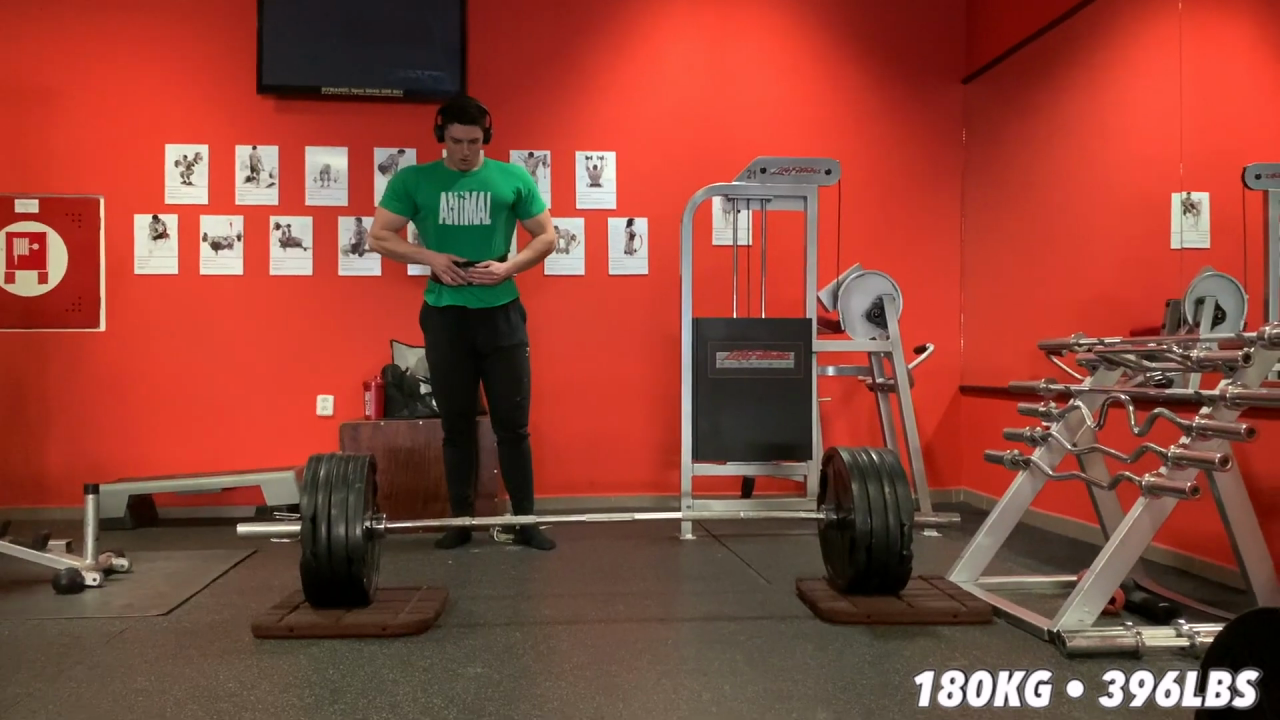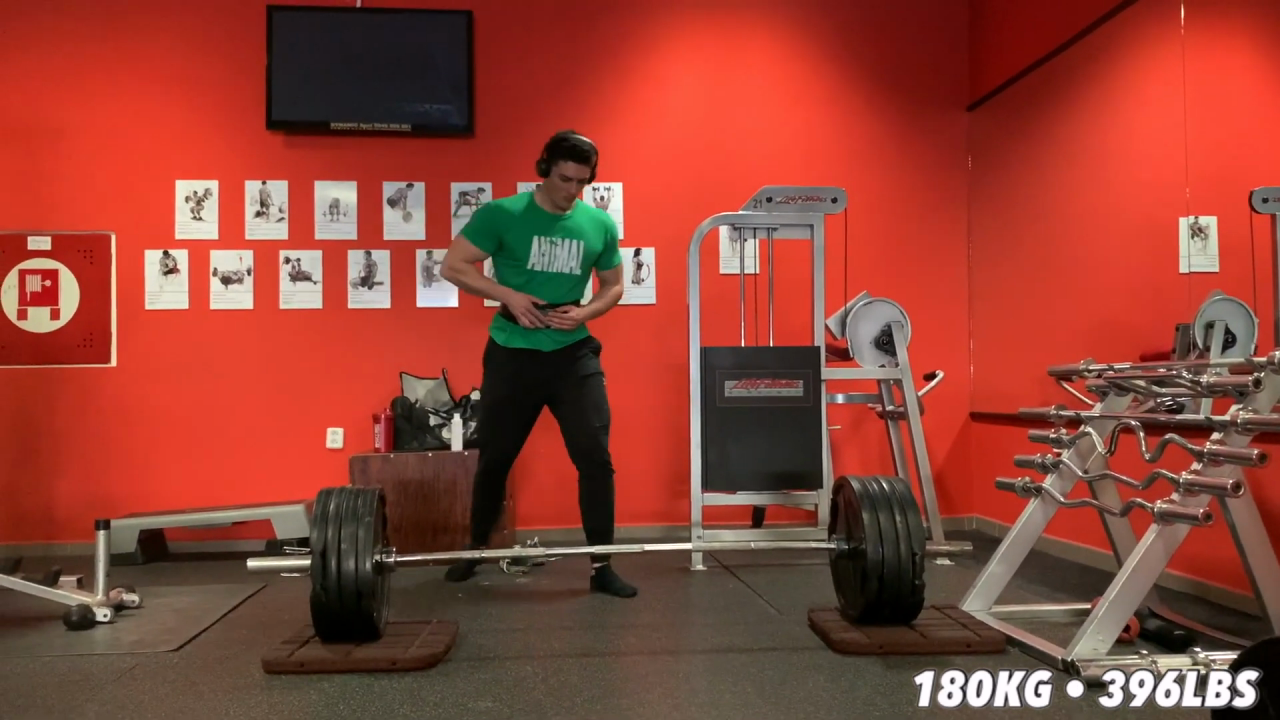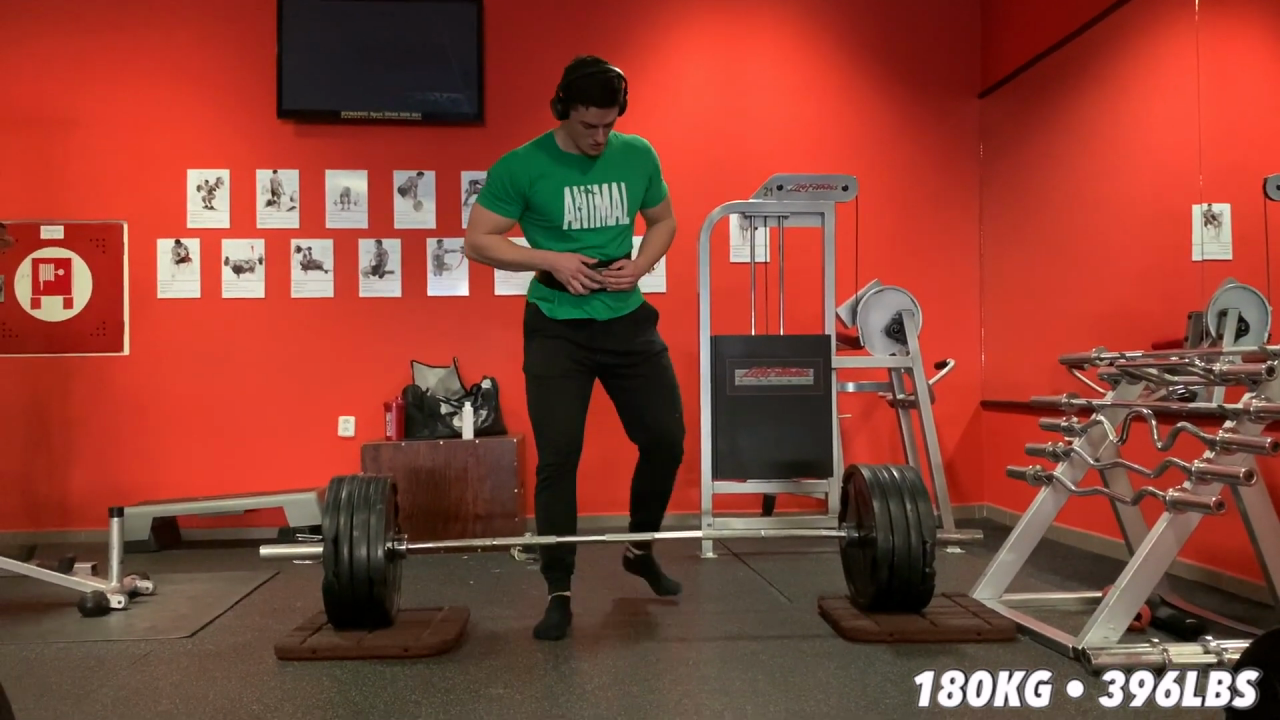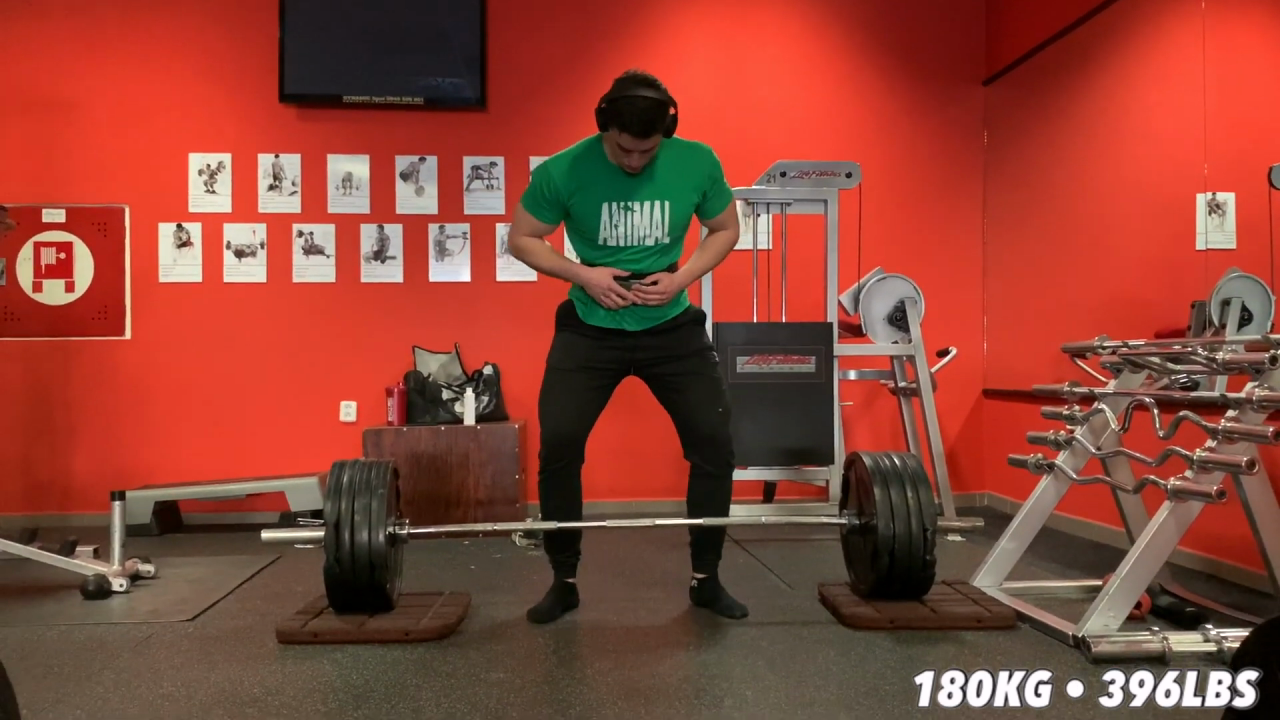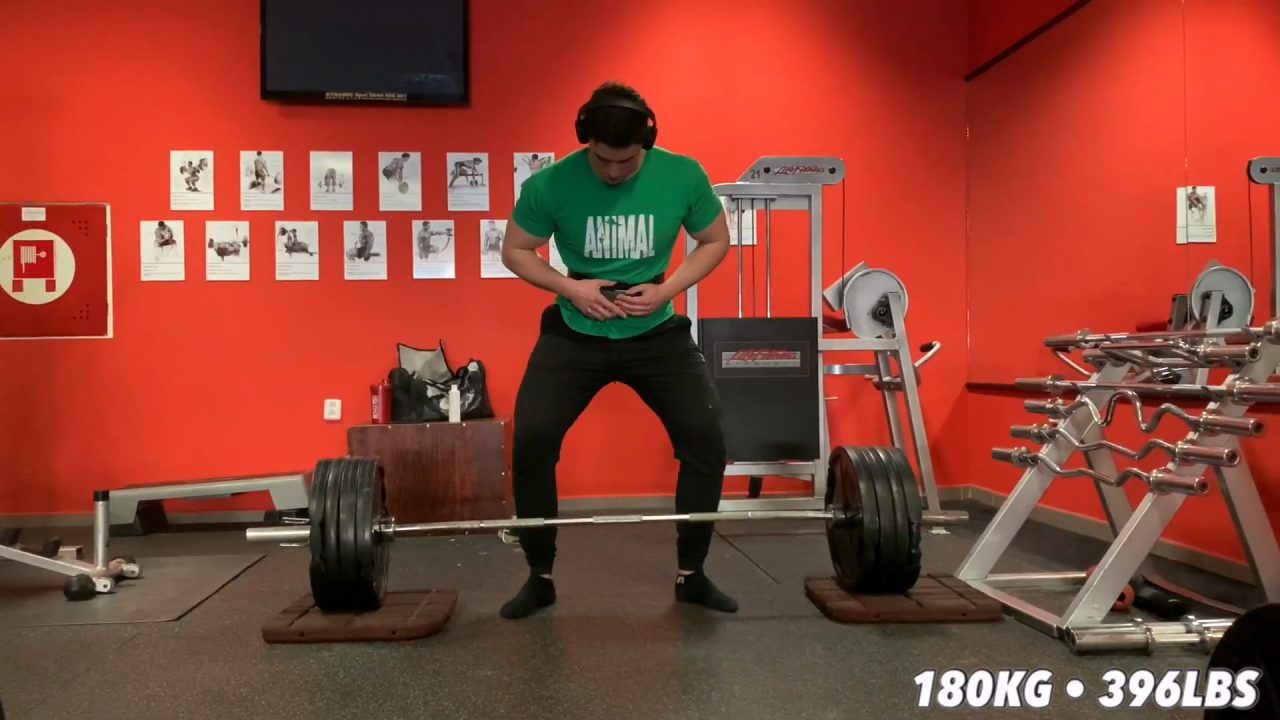
dt=1s
person 1, frame 1
left shoulder: (513, 178)
right shoulder: (413, 180)
left elbow: (546, 237)
right elbow: (379, 237)
left wrist: (508, 266)
right wrist: (429, 256)
left hip: (500, 311)
right hip: (445, 314)
left knee: (512, 423)
right knee: (456, 424)
left ankle: (525, 520)
right ankle: (461, 520)
person 1, frame 2
left shoulder: (599, 224)
right shoulder: (501, 214)
left elbow: (614, 285)
right elbow: (452, 265)
left wrist: (585, 312)
right wrist: (508, 295)
left hip: (573, 355)
right hip: (512, 354)
left knee: (595, 457)
right knee: (494, 460)
left ankle: (601, 566)
right ankle: (475, 549)
person 1, frame 3
left shoulder: (639, 156)
right shoulder: (520, 167)
left elbow: (664, 221)
right elbow: (478, 240)
left wrist: (640, 265)
right wrist: (551, 259)
left hip: (629, 322)
right hip: (558, 328)
left knee: (667, 440)
right knee: (559, 457)
left ankle: (641, 547)
right ankle: (559, 593)
person 1, frame 4
left shoulder: (698, 163)
right shoulder: (562, 172)
left elbow: (726, 229)
right elbow: (522, 238)
left wrist: (682, 276)
right wrist: (583, 274)
left hip: (672, 327)
right hip: (590, 328)
left knee: (714, 444)
right knee: (559, 445)
left ankle: (705, 578)
right ankle: (564, 581)
person 1, frame 5
left shoulder: (684, 176)
right shoulder: (549, 185)
left elbow: (716, 241)
right elbow: (514, 251)
left wrist: (667, 288)
right wrist: (569, 287)
left hip: (656, 333)
right hip: (574, 334)
left knee: (706, 440)
right knee: (532, 441)
left ankle: (691, 574)
right ankle: (541, 576)
